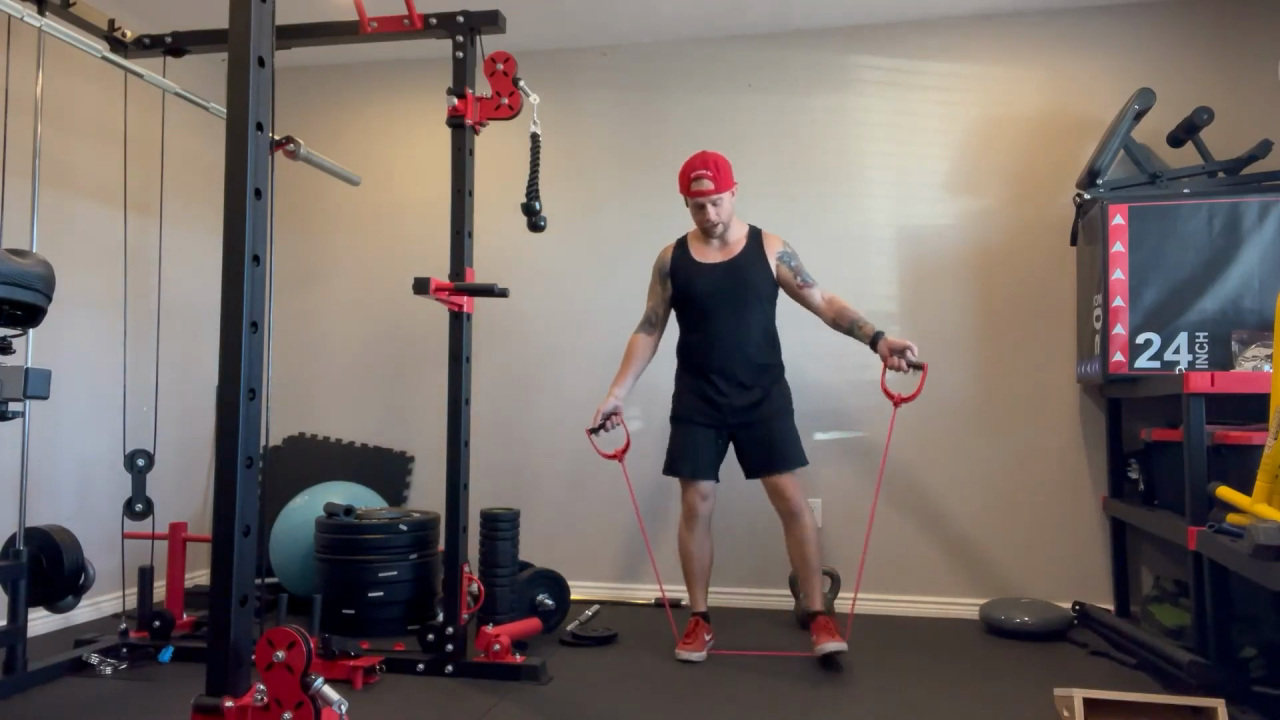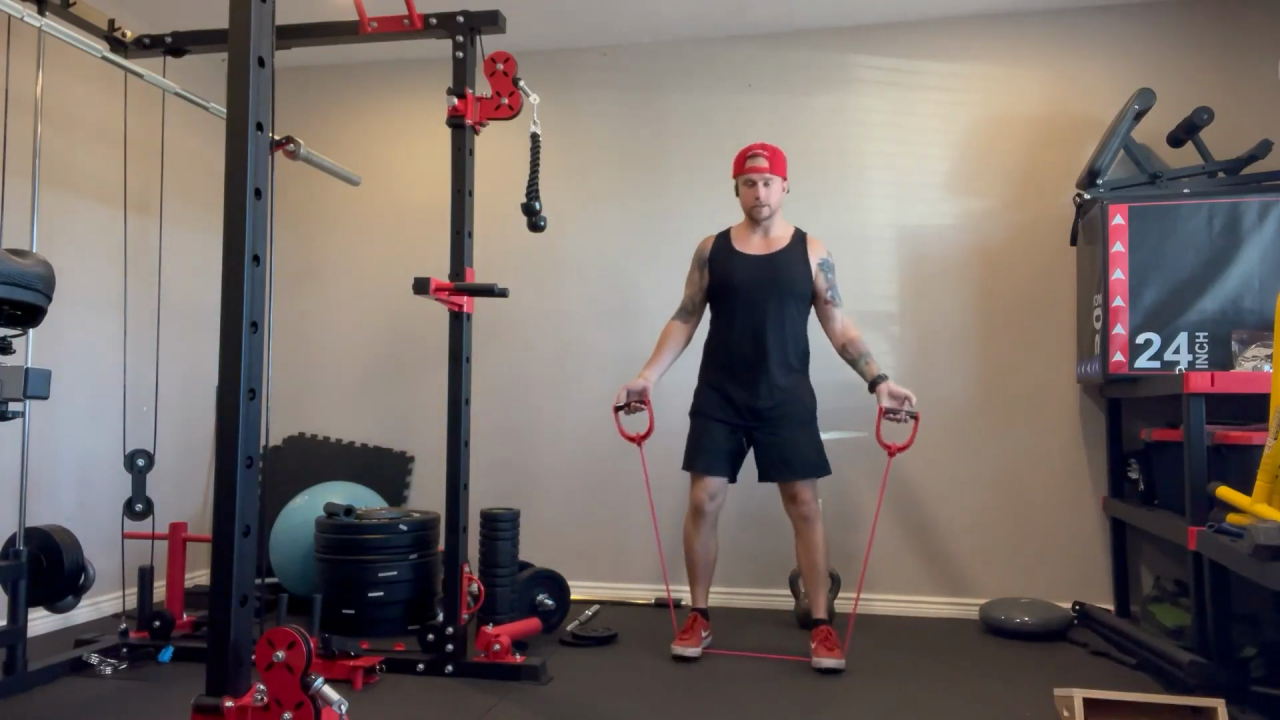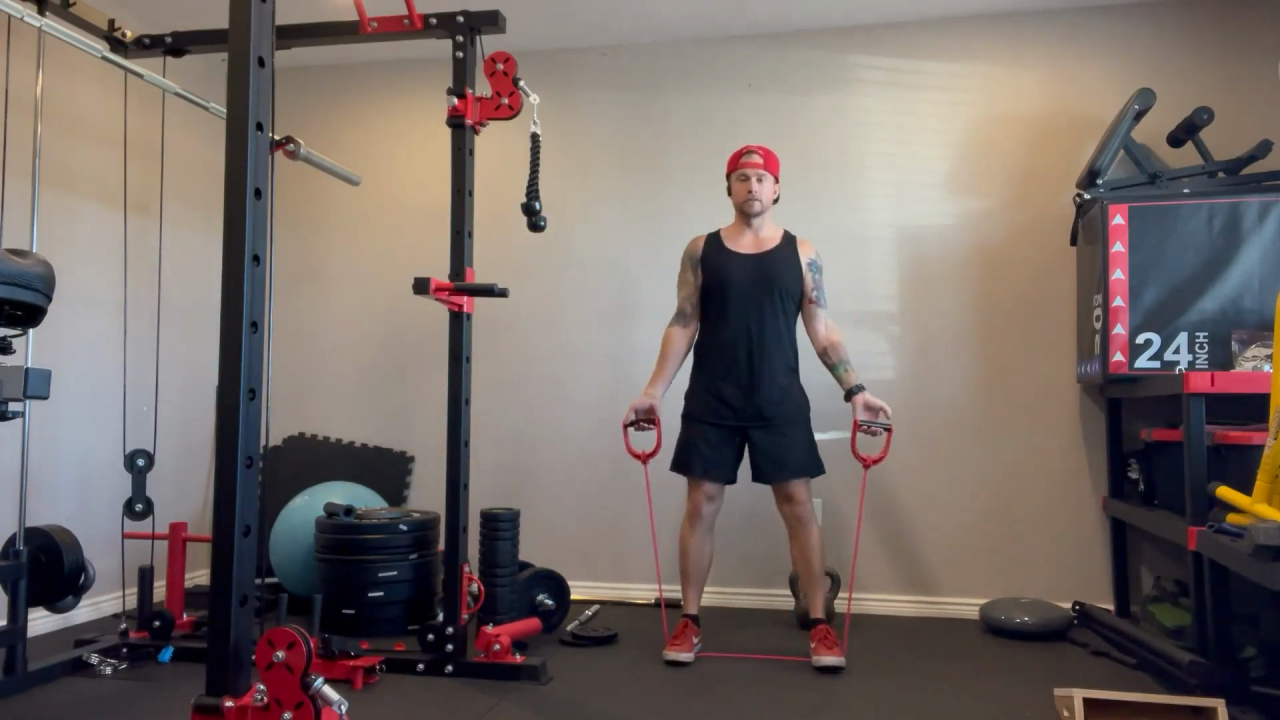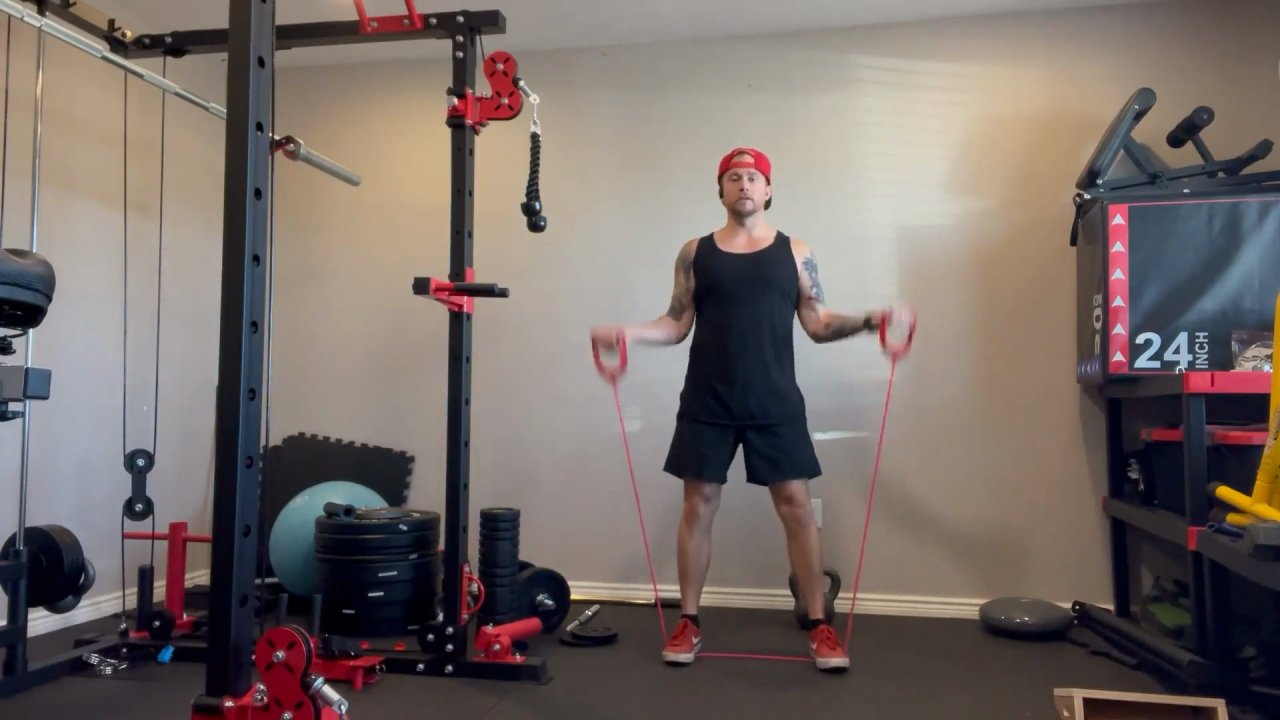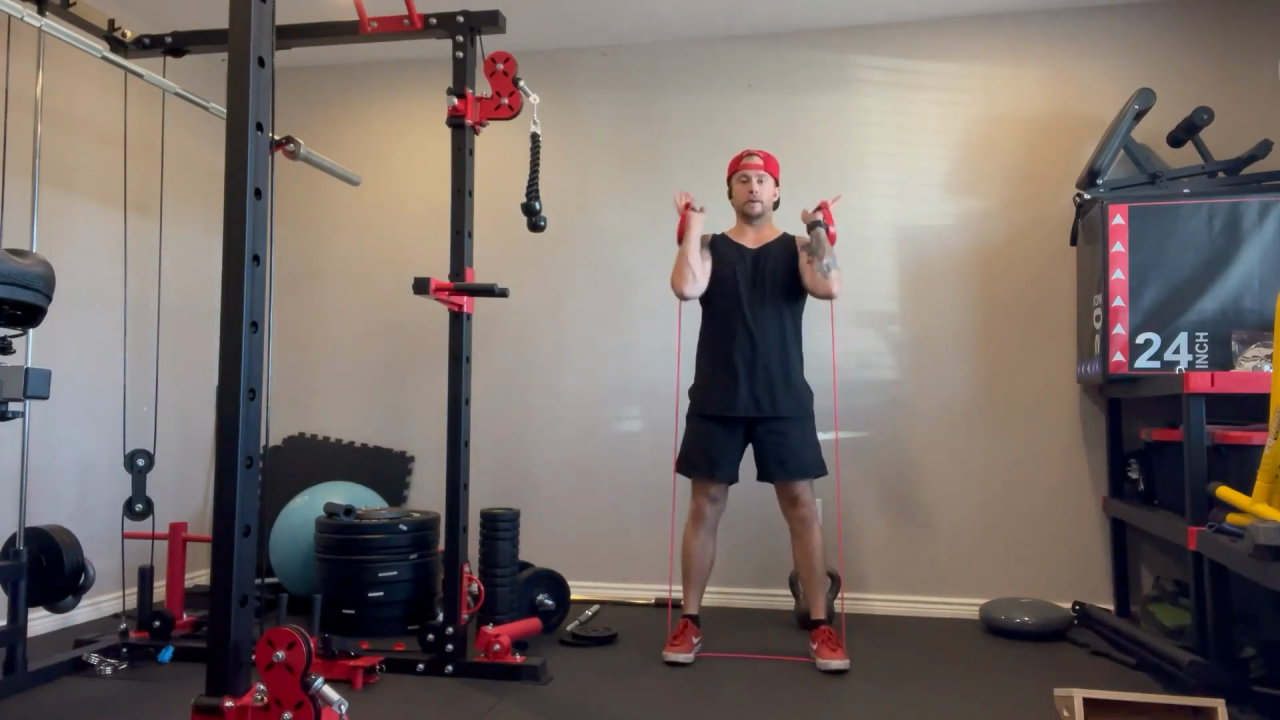
dt=0.3s
person 1, frame 1
left shoulder: (770, 248)
right shoulder: (672, 259)
left elbow: (822, 302)
right elbow: (649, 329)
left wrist: (877, 339)
right wrist: (617, 392)
left hip: (763, 396)
right hip: (697, 401)
left knee: (791, 500)
right knee: (695, 506)
left ankle: (818, 617)
right ankle: (699, 621)
person 1, frame 2
left shoulder: (811, 252)
right shoulder: (711, 249)
left elbow: (838, 325)
right elbow: (684, 319)
left wrist: (877, 380)
right wrist: (647, 376)
left hip: (787, 401)
right hip: (718, 399)
left knee: (804, 507)
right knee: (703, 503)
left ankle: (821, 625)
right ankle: (698, 617)
person 1, frame 3
left shoulder: (802, 253)
right shoulder: (701, 250)
left elbow: (821, 329)
right elbow: (683, 326)
left wrist: (854, 391)
right wrist: (653, 391)
left hip: (780, 403)
right hip: (711, 402)
left knee: (799, 507)
right knee: (701, 506)
left ankle: (819, 625)
right ankle: (689, 621)
person 1, frame 4
left shoulder: (795, 252)
right shoulder: (695, 252)
left elbow: (817, 323)
right elbow: (678, 323)
left wrist: (866, 322)
right wrist: (629, 333)
left hip: (776, 403)
right hip: (707, 402)
left knee: (796, 507)
right knee: (698, 507)
left ankle: (819, 626)
right ankle: (689, 622)
person 1, frame 5
left shoulder: (797, 247)
right shoulder: (709, 246)
left elbow: (828, 288)
right elbow: (686, 288)
left wrist: (817, 228)
right wrist: (691, 229)
left hip: (784, 401)
right hip: (717, 399)
left knee: (801, 507)
right knee: (705, 507)
left ankle: (821, 627)
right ankle: (690, 621)
